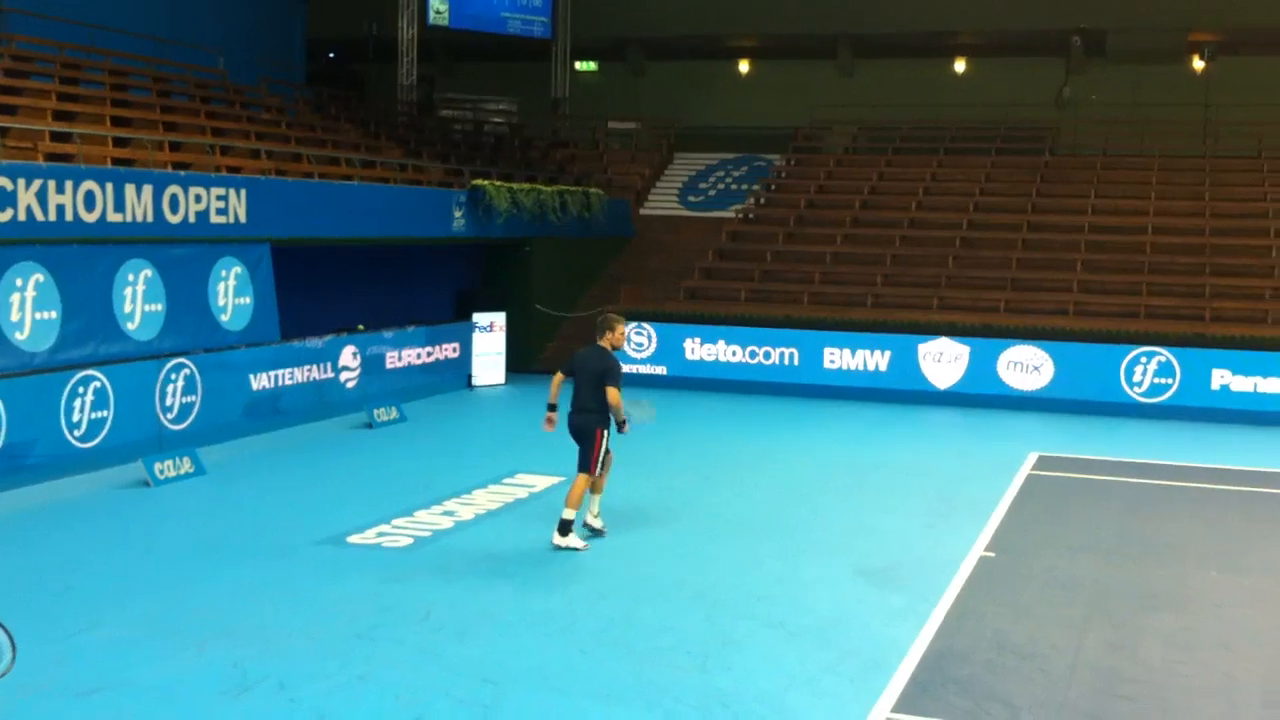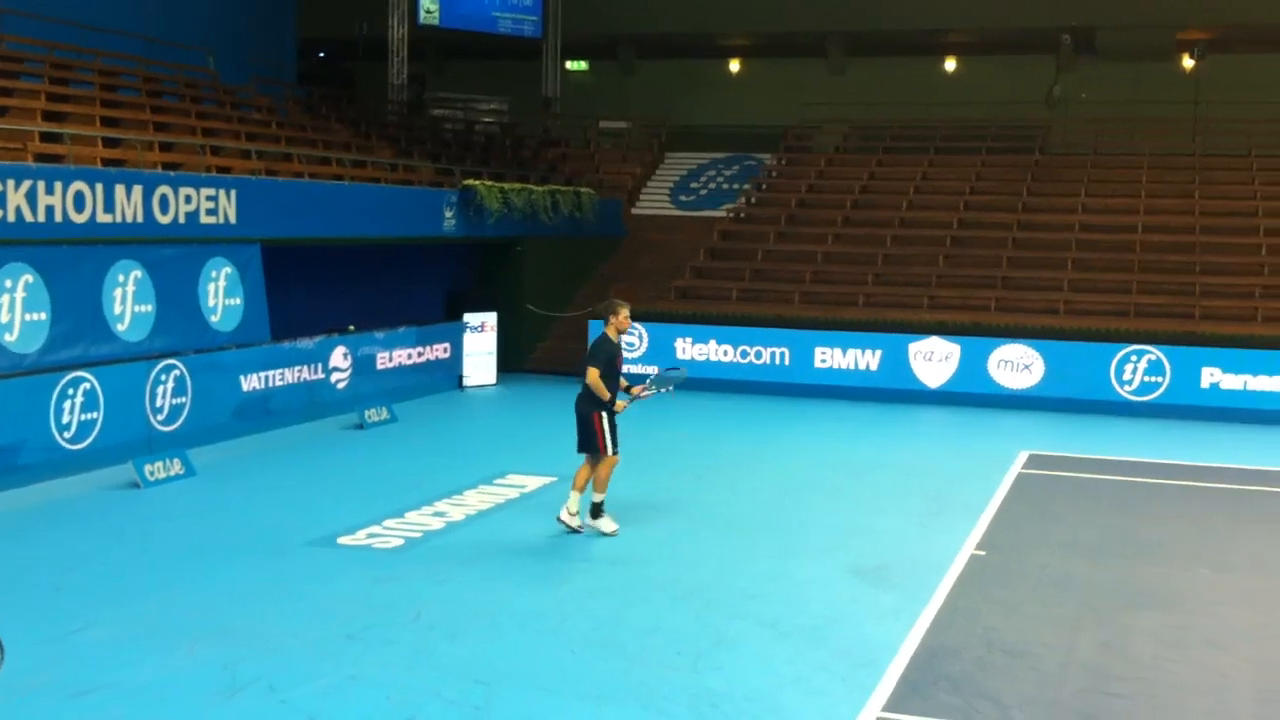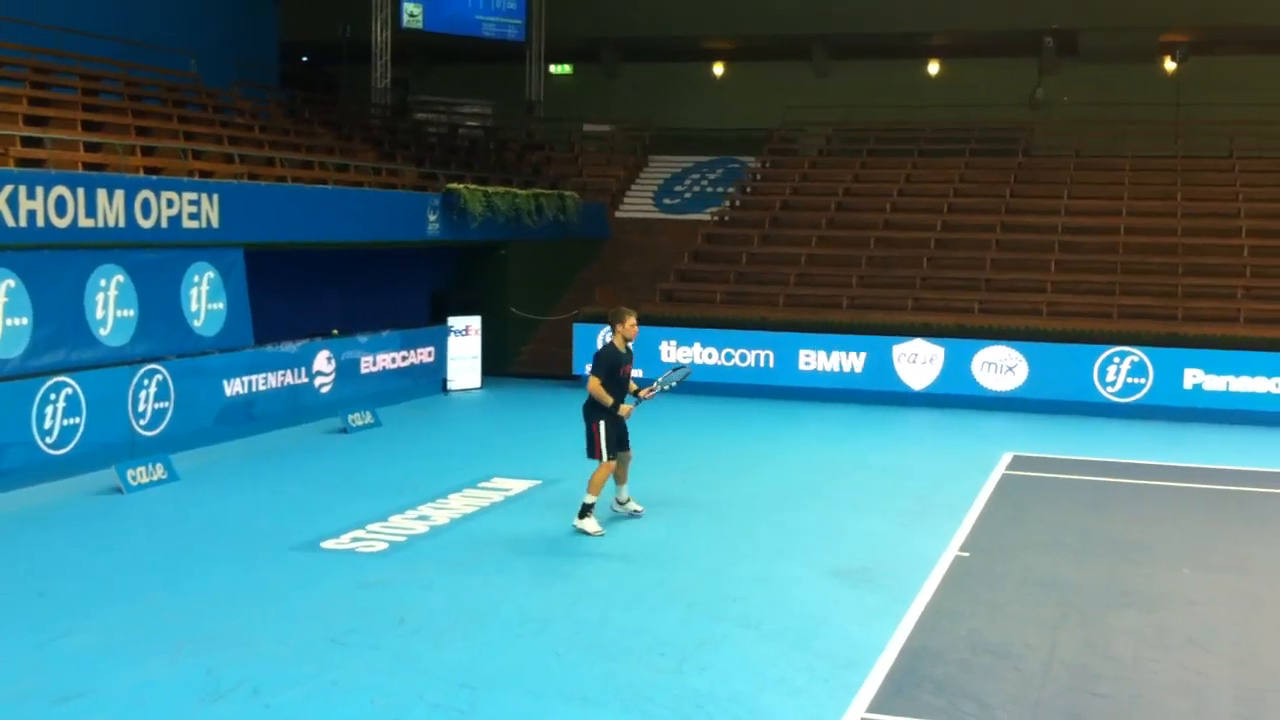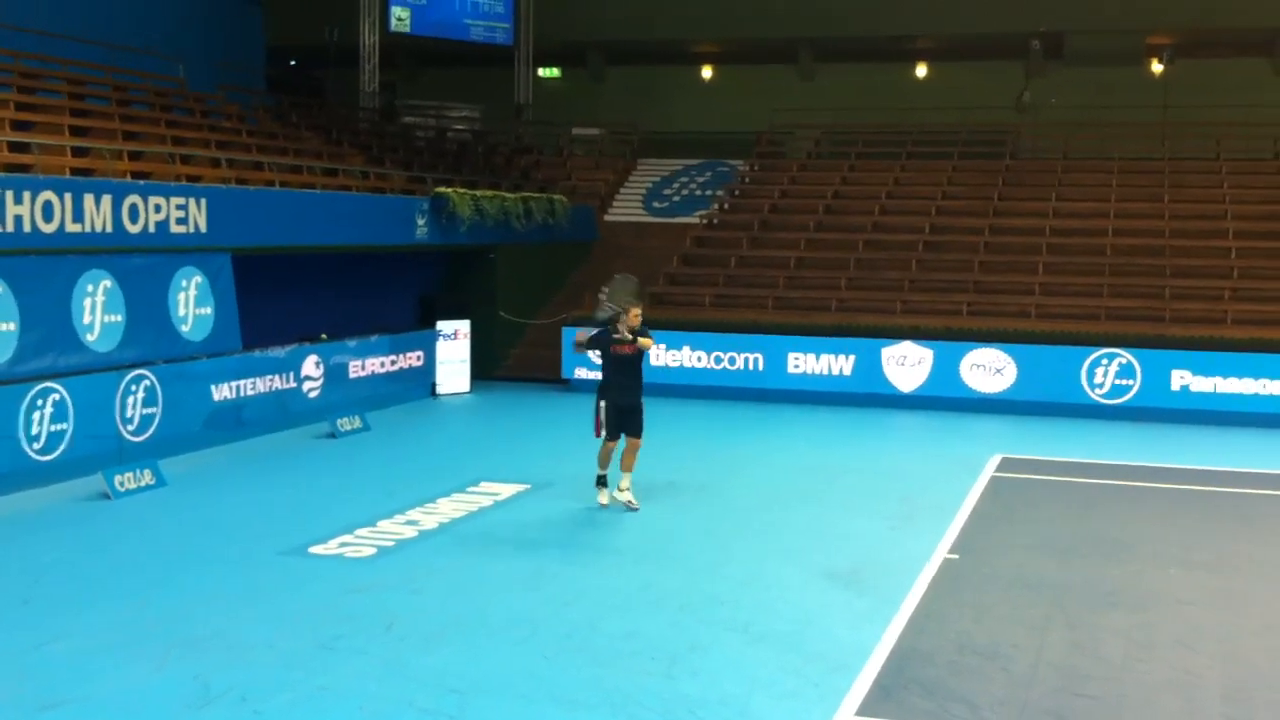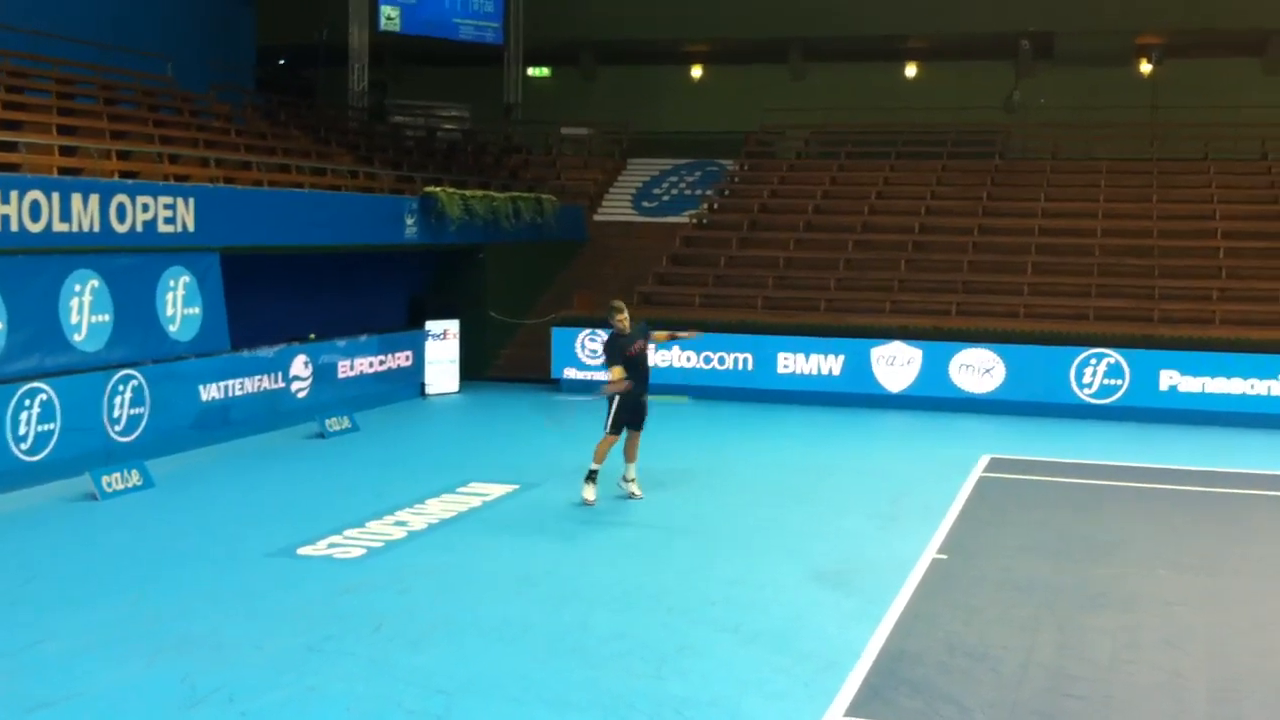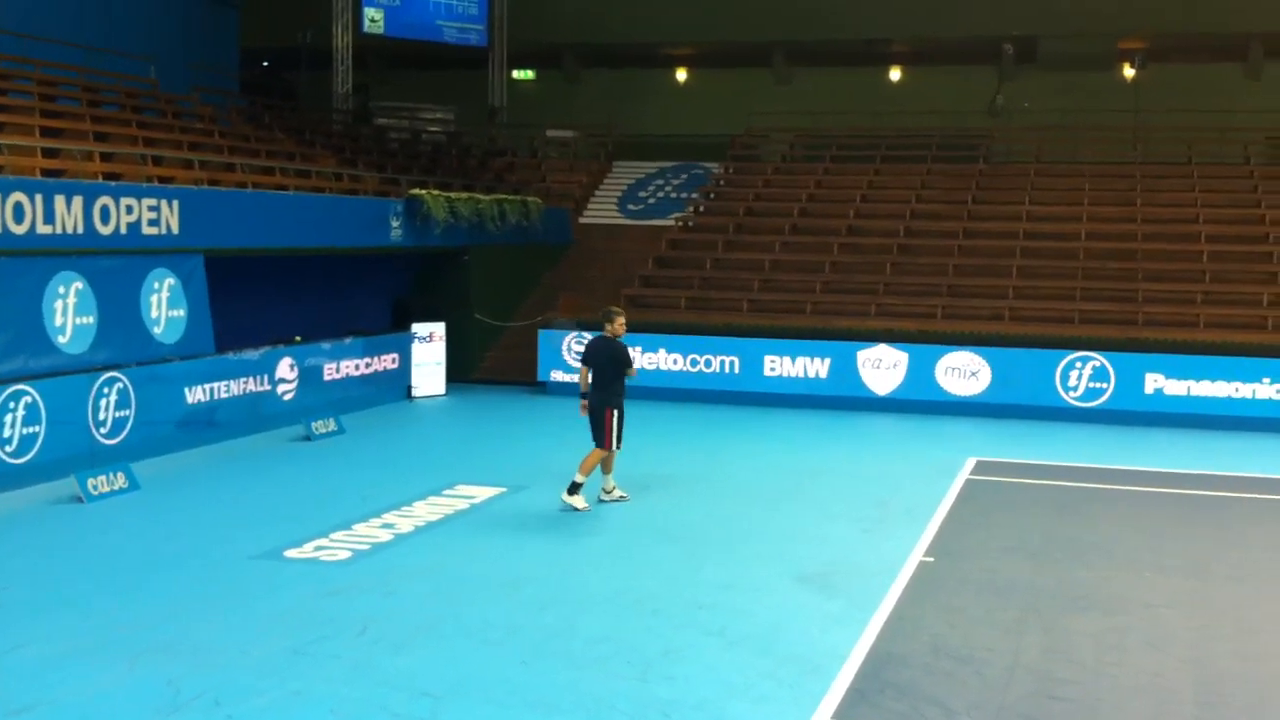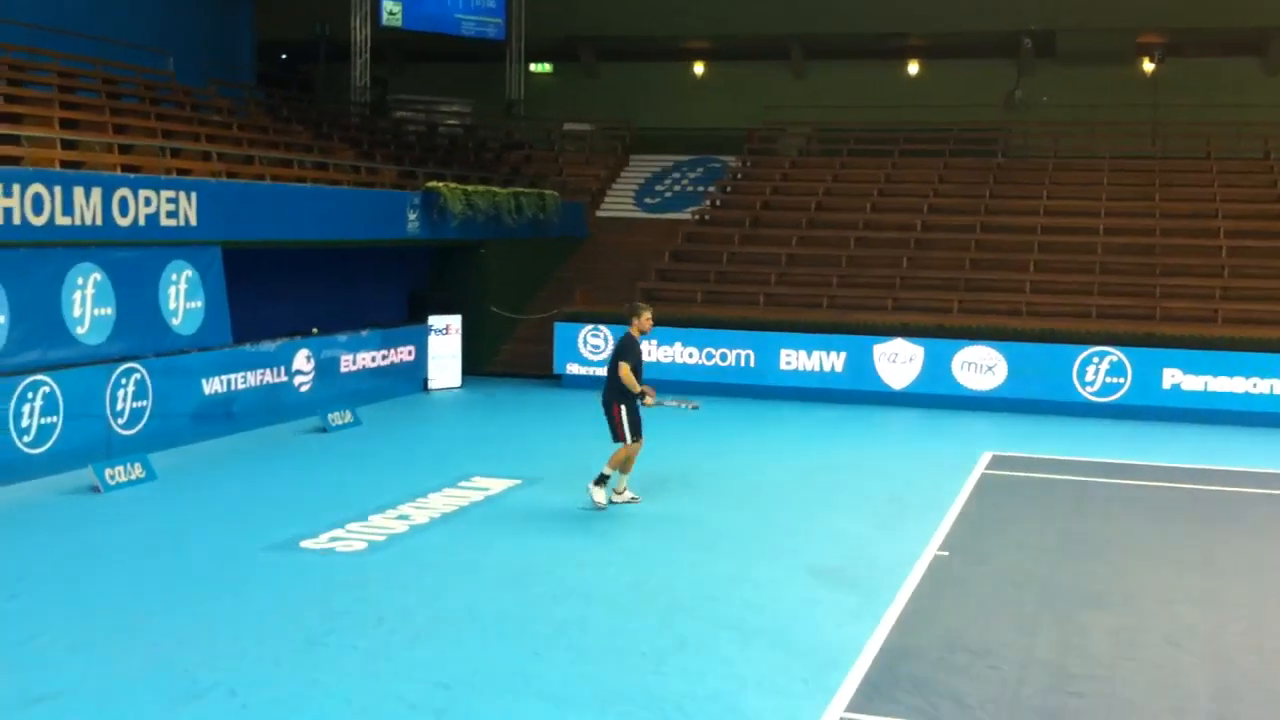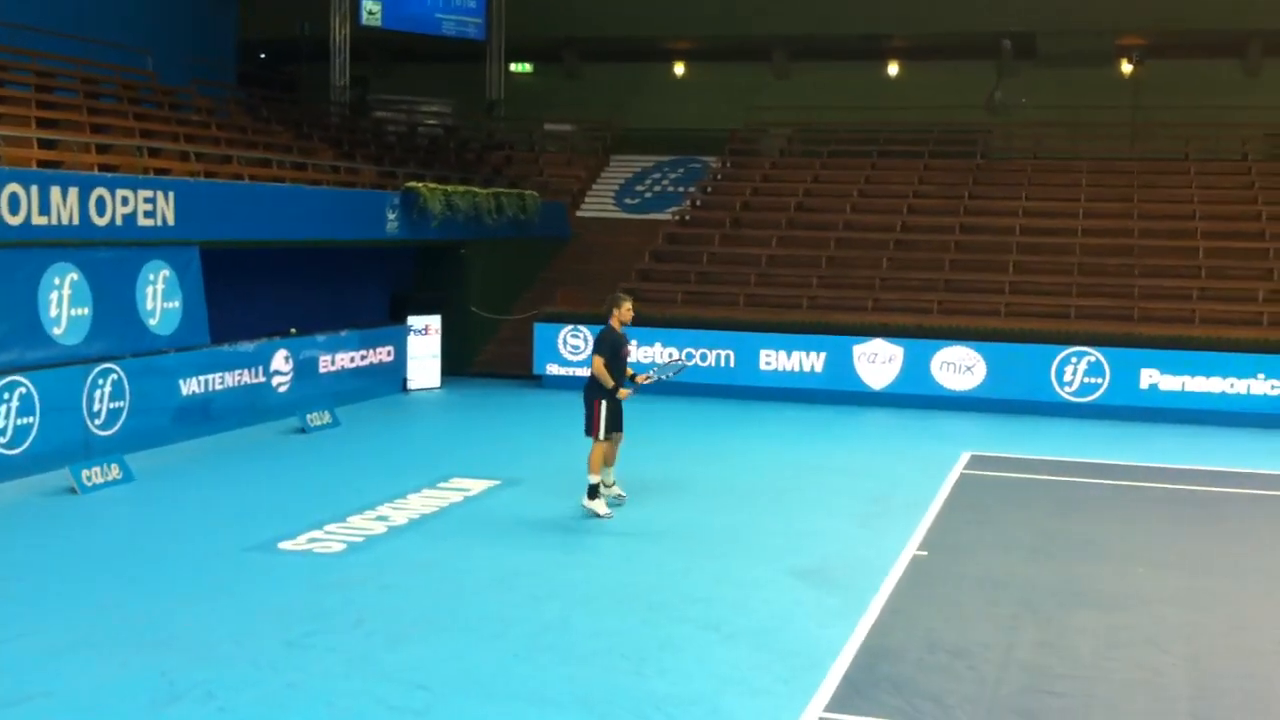
dt=0.5s
person 1, frame 1
left shoulder: (579, 355)
right shoulder: (611, 363)
left elbow: (557, 379)
right elbow: (613, 398)
left wrist: (552, 409)
right wrist: (621, 422)
left hip: (576, 419)
right hip: (595, 422)
left knee: (605, 459)
right knee: (586, 475)
left ankle: (593, 514)
right ankle: (563, 532)
person 1, frame 2
left shoulder: (615, 344)
right shoulder: (602, 346)
right elbow: (591, 378)
left wrist: (629, 388)
right wrist: (611, 401)
left hip: (598, 409)
right hip: (595, 408)
left knee: (593, 460)
right knee: (609, 459)
left ankle: (570, 511)
right ankle: (596, 514)
person 1, frame 3
left shoulder: (627, 352)
right shoulder: (606, 354)
right elbow: (593, 387)
left wrist: (638, 391)
right wrist: (616, 406)
left hip: (614, 414)
right hip: (599, 415)
left knee: (625, 456)
right knee: (607, 463)
left ankle: (622, 500)
right ankle: (584, 515)
person 1, frame 4
left shoulder: (641, 334)
right shoulder: (605, 334)
left elbow: (647, 344)
right elbow: (579, 348)
left wrist: (629, 336)
right wrist: (580, 341)
left hip: (633, 398)
right hip: (609, 398)
left knee: (634, 443)
right knee: (609, 443)
left ankle: (623, 490)
right ankle: (601, 483)
person 1, frame 5
left shoulder: (637, 330)
right shoulder: (613, 343)
left elbow: (653, 336)
right elbow: (616, 372)
left wrist: (678, 335)
right wrist: (615, 384)
left hip: (640, 393)
right hip: (622, 395)
left knee: (634, 435)
right knee: (611, 437)
left ankle: (629, 479)
right ankle: (591, 480)
person 1, frame 6
left shoulder: (592, 344)
right shoulder: (619, 348)
left elbow: (584, 372)
right elbow: (631, 373)
left wrist: (585, 397)
left hip: (597, 401)
right hip: (610, 404)
left knee: (613, 445)
right knee: (603, 449)
left ankle: (609, 489)
right ankle: (572, 492)
person 1, frame 7
left shoulder: (629, 341)
right shoulder: (629, 344)
right elbow: (624, 373)
left wrist: (640, 387)
right wrist: (641, 395)
left hip: (625, 400)
right hip: (618, 401)
left knee: (635, 444)
right knee: (631, 445)
left ankle: (619, 491)
right ankle: (599, 483)
person 1, frame 8
left shoulder: (622, 336)
right shoulder: (606, 336)
right elbow: (597, 367)
left wrist: (634, 376)
right wrist: (616, 389)
left hip: (612, 396)
right hip: (600, 396)
left knee: (616, 438)
right knee: (601, 442)
left ankle: (608, 484)
right ankle: (592, 495)
